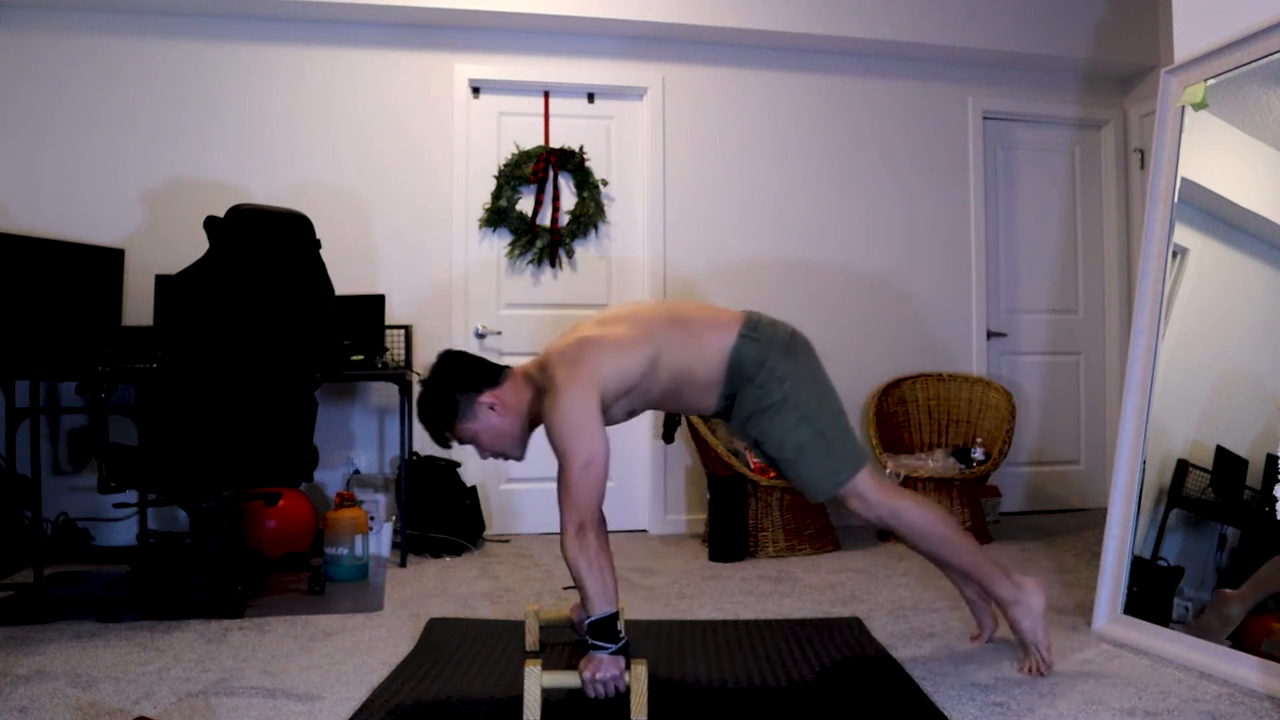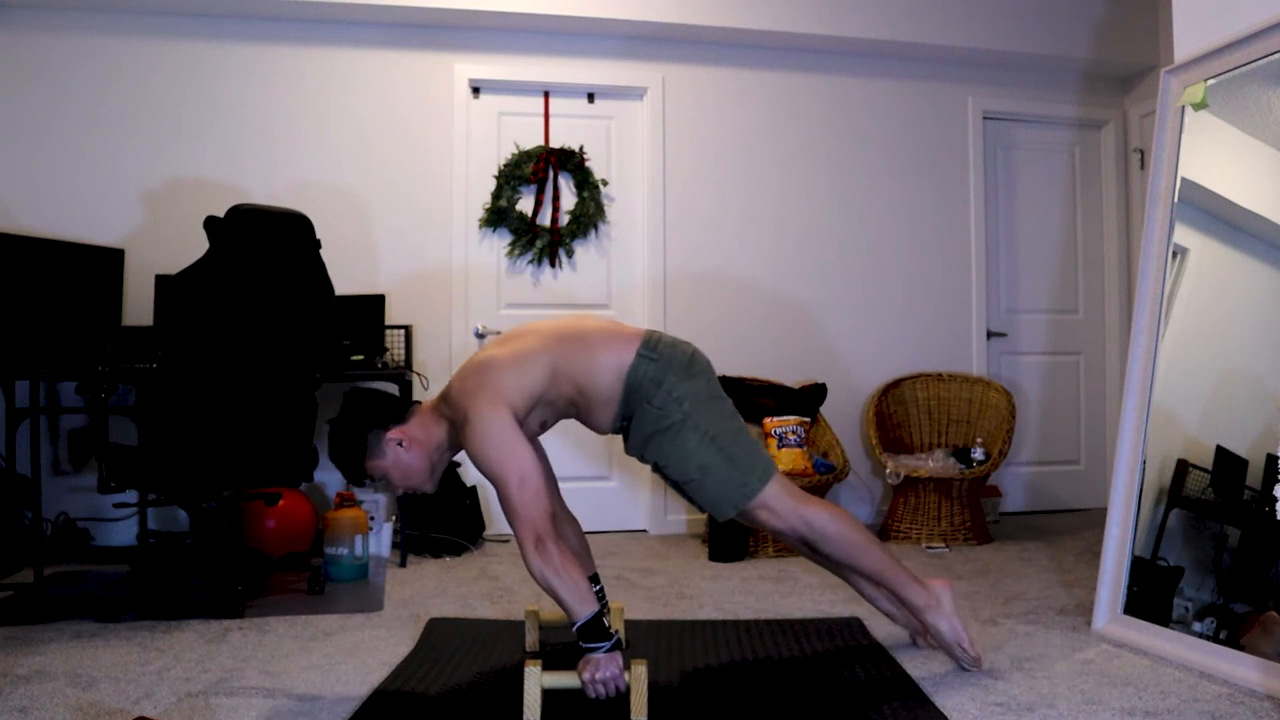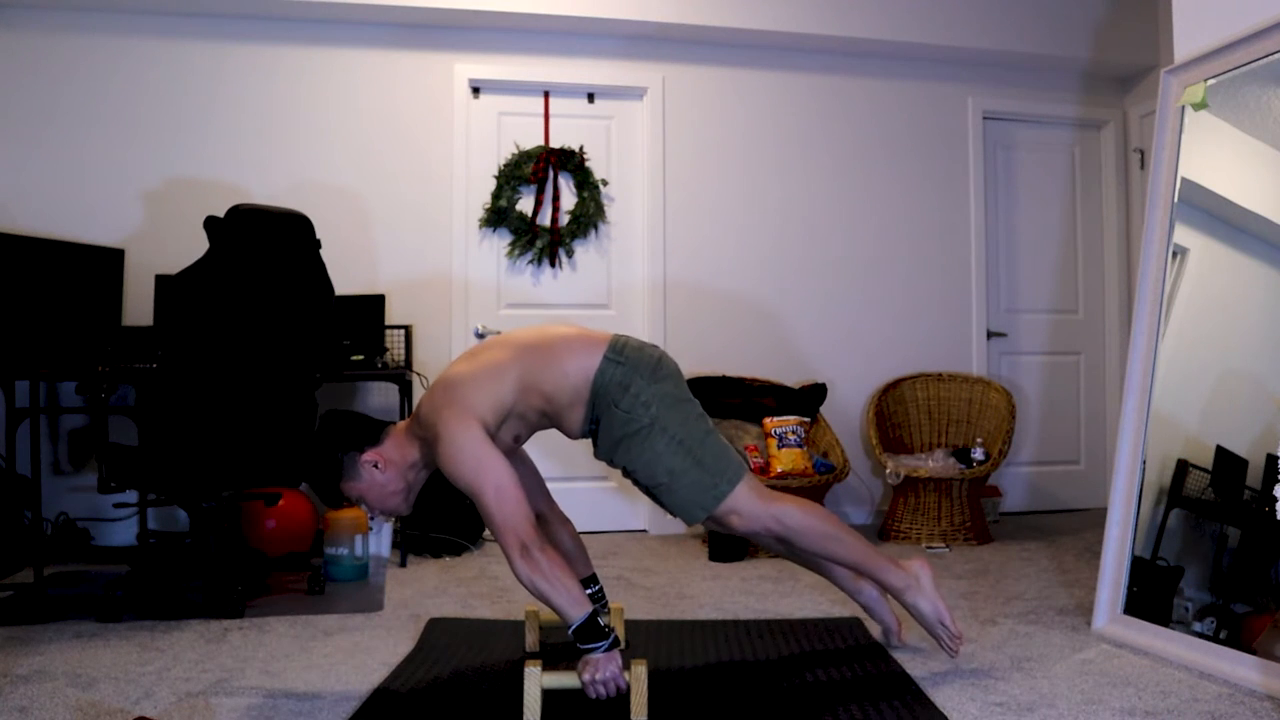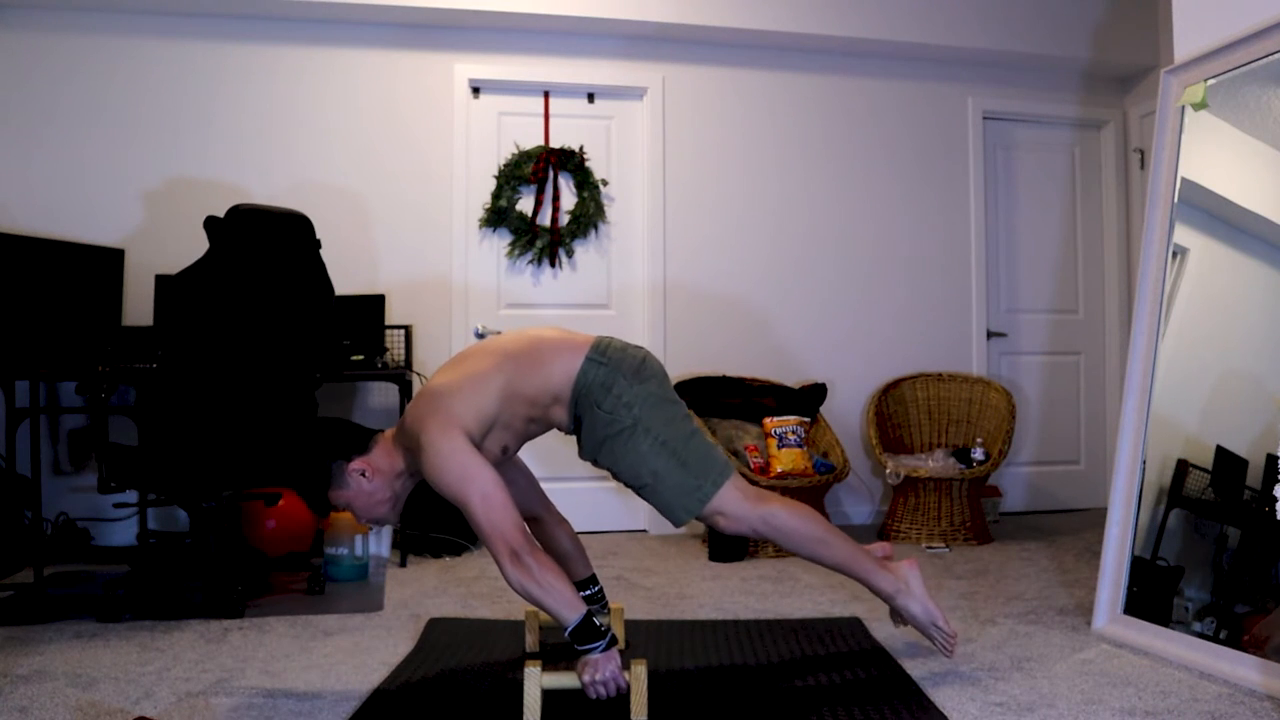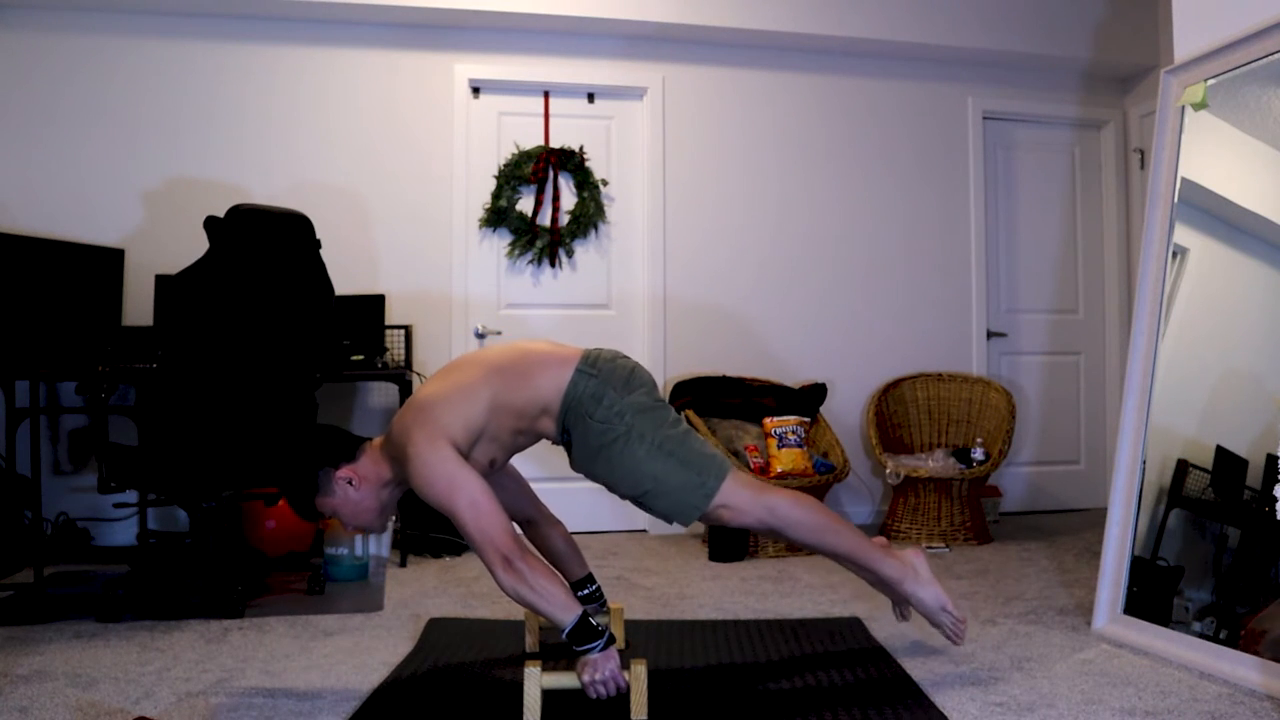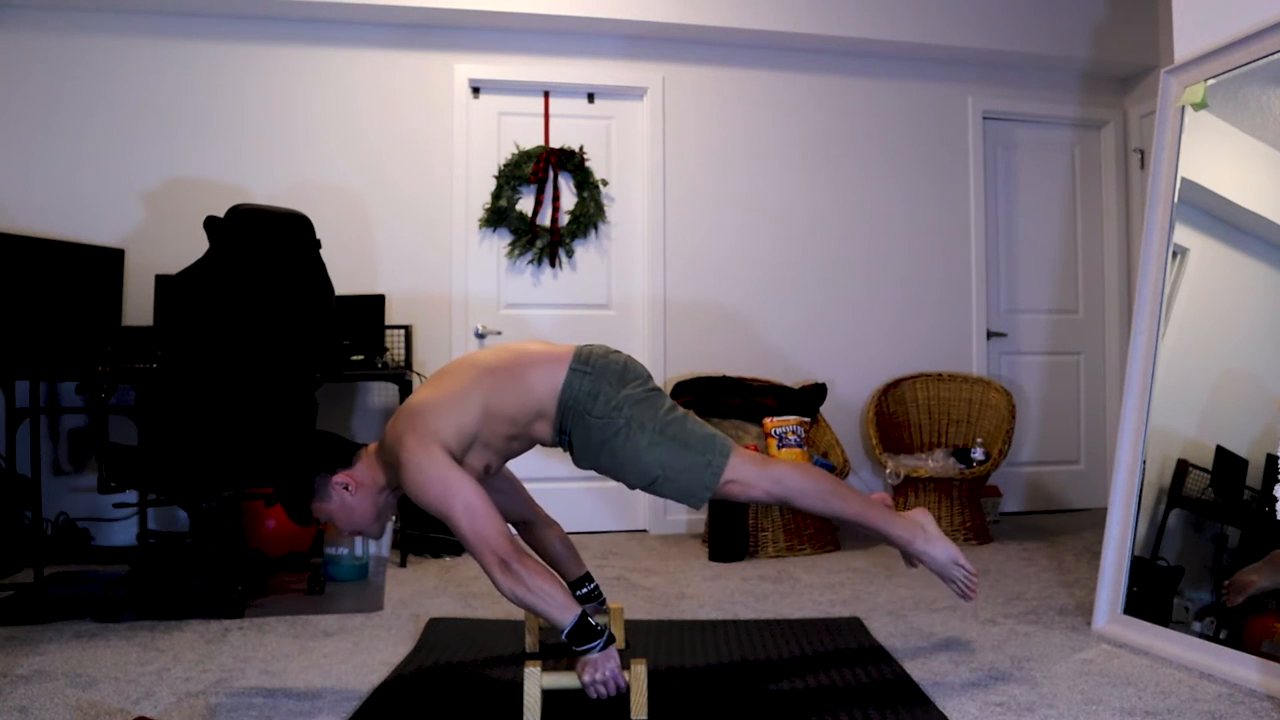
dt=0.5s
person 1, frame 1
left shoulder: (565, 392)
right shoulder: (552, 377)
left elbow: (581, 526)
right elbow: (588, 512)
left wrist: (606, 640)
right wrist: (596, 602)
left hip: (759, 366)
right hip: (750, 364)
left knee: (867, 495)
right knee: (858, 493)
left ankle: (1009, 591)
right ankle: (974, 586)
person 1, frame 2
left shoulder: (479, 419)
right shoulder: (476, 403)
left elbow: (538, 540)
right elbow: (553, 516)
left wrist: (599, 641)
right wrist: (594, 602)
left hip: (658, 387)
right hip: (656, 379)
left knee: (778, 509)
right knee: (769, 512)
left ankle: (921, 597)
right ankle: (899, 600)
person 1, frame 3
left shoulder: (448, 436)
right shoulder: (460, 423)
left elbow: (525, 548)
right elbow: (544, 516)
left wrist: (594, 640)
right wrist: (593, 603)
left hip: (625, 390)
right hip: (623, 385)
left knee: (748, 510)
right knee: (733, 510)
left ankle: (899, 578)
right ankle: (860, 584)
person 1, frame 4
left shoulder: (432, 445)
right shoulder: (453, 431)
left elbow: (516, 554)
right elbow: (537, 516)
left wrist: (591, 642)
right wrist: (591, 603)
left hip: (609, 391)
right hip: (609, 385)
left knee: (736, 510)
right knee: (729, 504)
left ankle: (890, 582)
right ankle: (865, 558)
person 1, frame 5
left shoulder: (419, 454)
right shoulder: (439, 440)
left elbow: (507, 559)
right elbow: (531, 517)
left wrist: (589, 640)
right wrist: (588, 600)
left hip: (598, 403)
right hip: (596, 394)
left knee: (742, 504)
right knee: (732, 500)
left ankle: (896, 567)
right ankle: (871, 560)
person 1, frame 6
left shoulder: (413, 460)
right shoulder: (433, 444)
left elbow: (504, 562)
right elbow: (527, 518)
left wrist: (588, 640)
right wrist: (587, 599)
left hip: (593, 399)
right hip: (591, 387)
left knee: (747, 478)
right knee: (741, 474)
left ankle: (904, 528)
right ankle: (869, 508)
